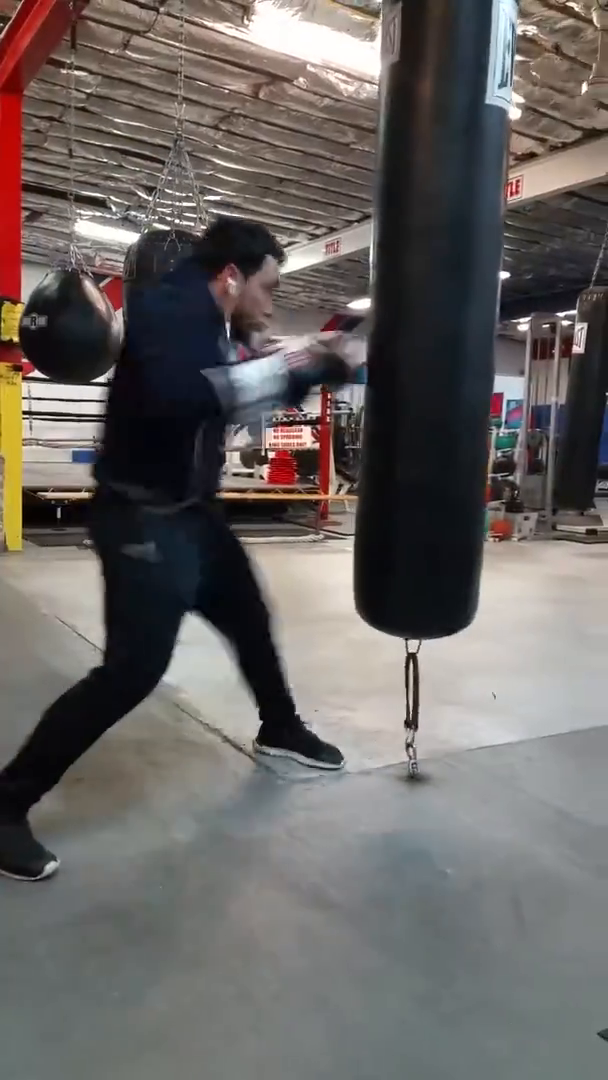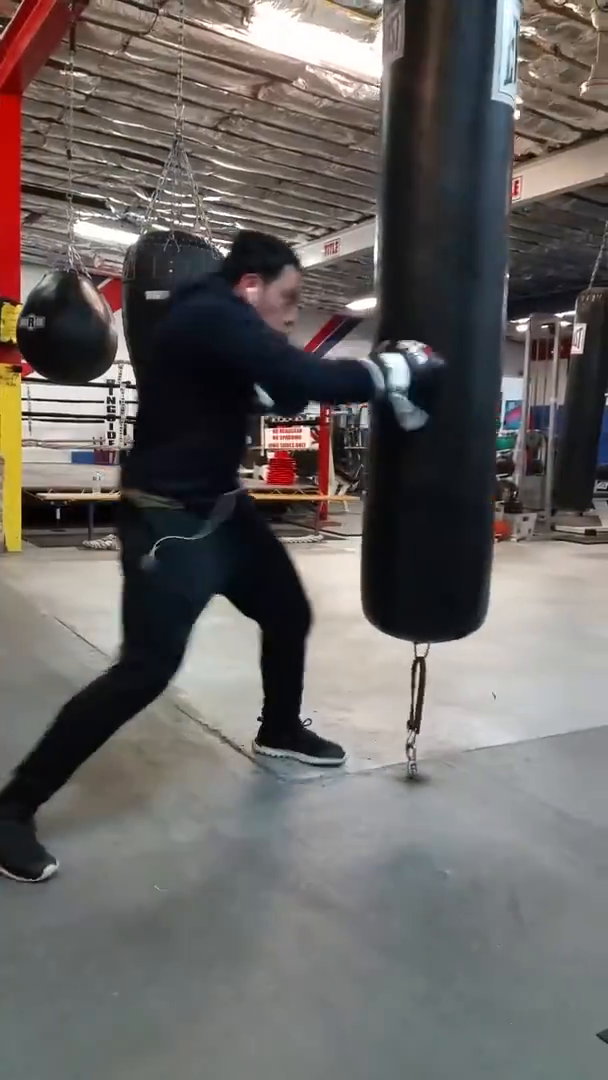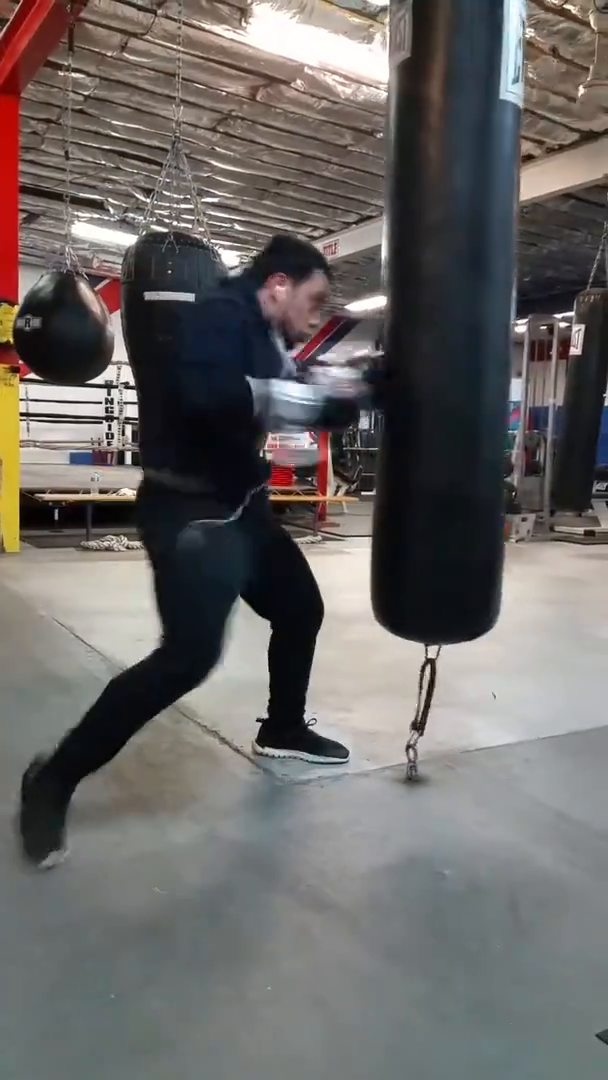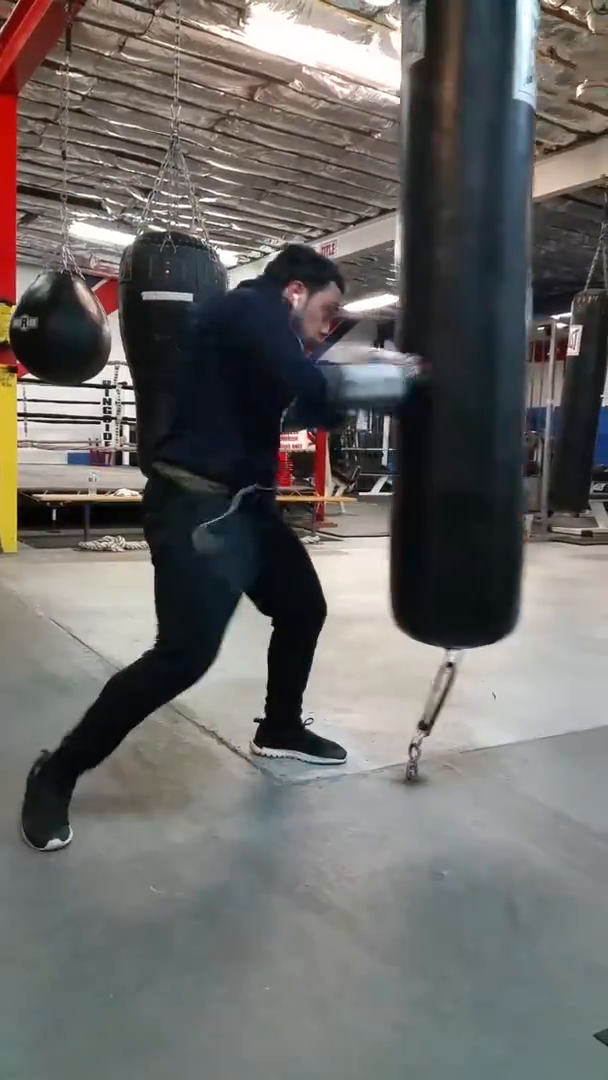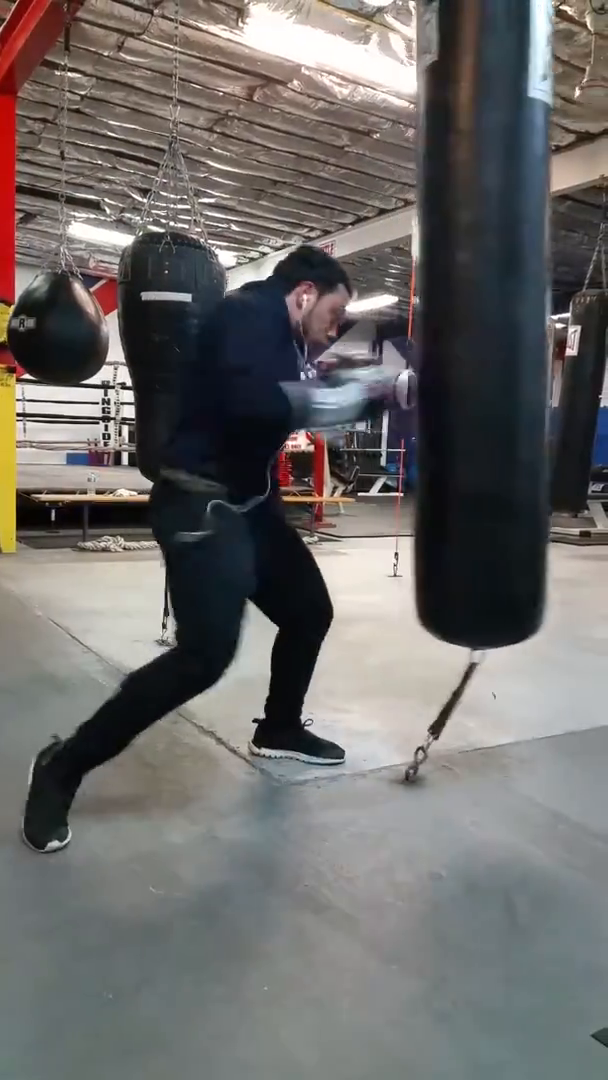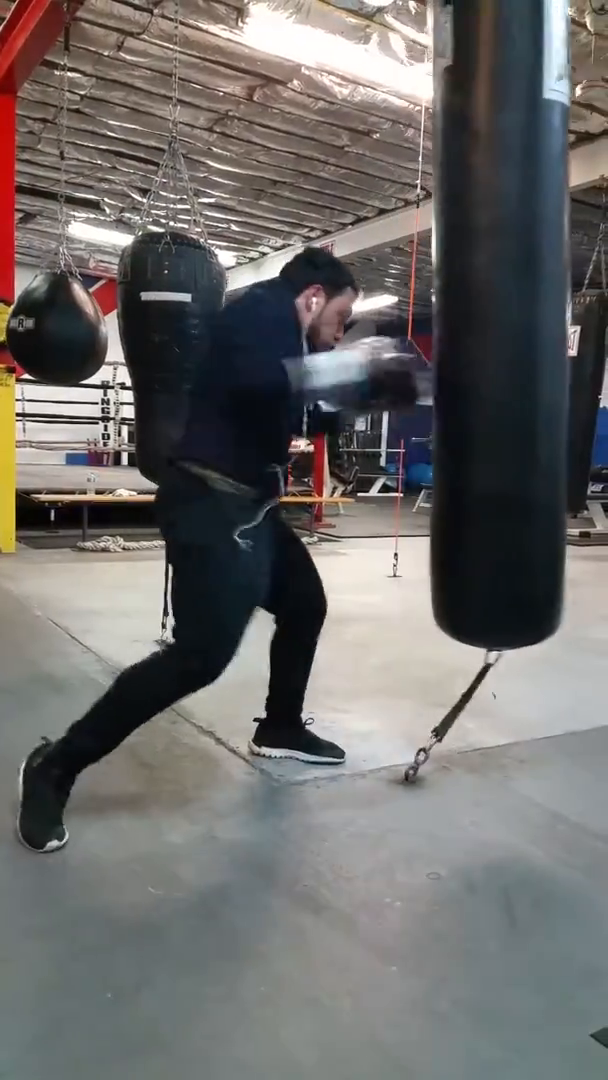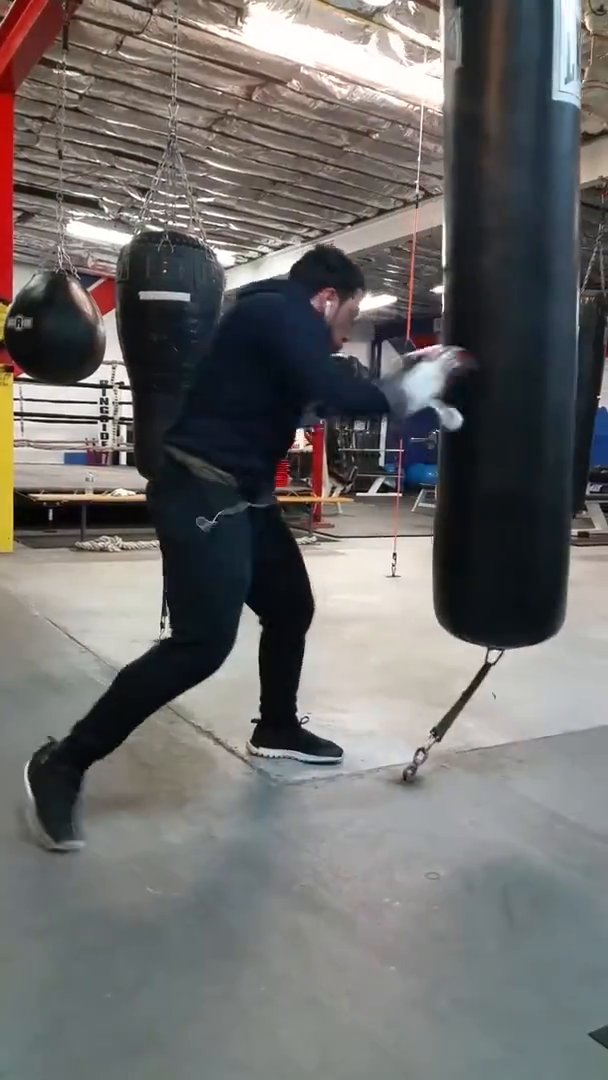
dt=0.1s
person 1, frame 1
left shoulder: (212, 323)
right shoulder: (170, 309)
left elbow: (254, 391)
right elbow: (169, 399)
left wrist: (315, 364)
right wrist: (272, 370)
left hip: (190, 508)
right hip: (140, 516)
left knee: (248, 618)
right knee: (134, 669)
left ankle: (282, 728)
person 1, frame 2
left shoulder: (232, 328)
right shoulder: (210, 318)
left elbow: (291, 390)
right elbow: (301, 379)
left wrist: (374, 375)
right wrist: (395, 370)
left hip: (219, 510)
right hip: (165, 520)
left knee: (288, 612)
right knee: (145, 669)
left ankle: (281, 730)
person 1, frame 3
left shoulder: (267, 340)
right shoulder: (221, 315)
left elbow: (306, 410)
right elbow: (201, 394)
left wrist: (341, 393)
right wrist: (293, 395)
left hip: (238, 504)
right hip: (189, 509)
left knee: (302, 610)
right knee: (188, 656)
left ankle: (283, 727)
right ankle: (54, 778)
person 1, frame 4
left shoulder: (272, 337)
right shoulder: (248, 316)
left elbow: (311, 402)
right elbow: (312, 391)
left hip: (244, 502)
right hip: (194, 505)
left knee: (304, 608)
right knee: (184, 653)
left ankle: (280, 727)
right ankle: (57, 773)
person 1, frame 5
left shoulder: (281, 341)
right shoulder: (253, 316)
left elbow: (301, 409)
right elbow: (250, 403)
left wrist: (368, 390)
right wrist: (343, 394)
left hip: (247, 505)
right hip: (203, 506)
left knee: (308, 610)
right knee: (203, 654)
left ankle: (280, 729)
right ankle: (63, 768)
person 1, frame 6
left shoulder: (281, 338)
right shoulder: (260, 315)
left elbow: (283, 410)
right elbow: (263, 398)
left hip: (248, 504)
right hip: (209, 502)
left knee: (305, 607)
right knee: (201, 654)
left ankle: (280, 727)
right ankle: (56, 766)
person 1, frame 7
left shoulder: (285, 319)
right shoulder: (282, 313)
left elbow: (310, 403)
right elbow: (330, 393)
right wrist: (419, 382)
left hip: (239, 493)
right hip: (201, 492)
left knee: (291, 608)
right knee: (202, 643)
left ankle: (277, 730)
right ankle: (62, 766)
